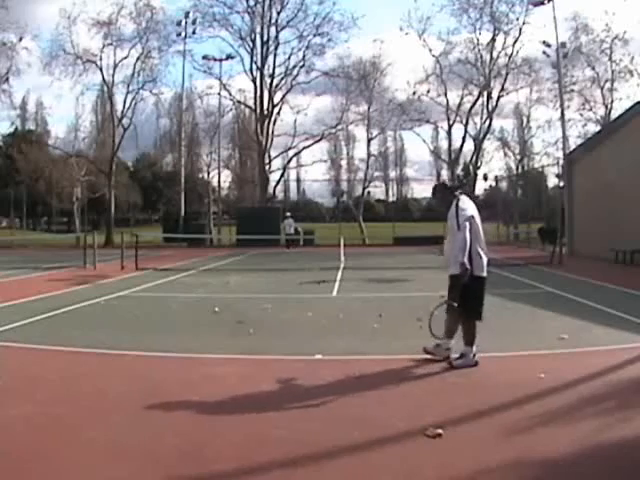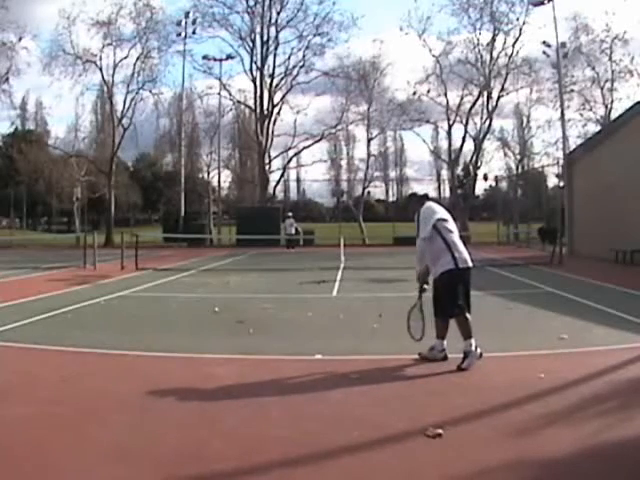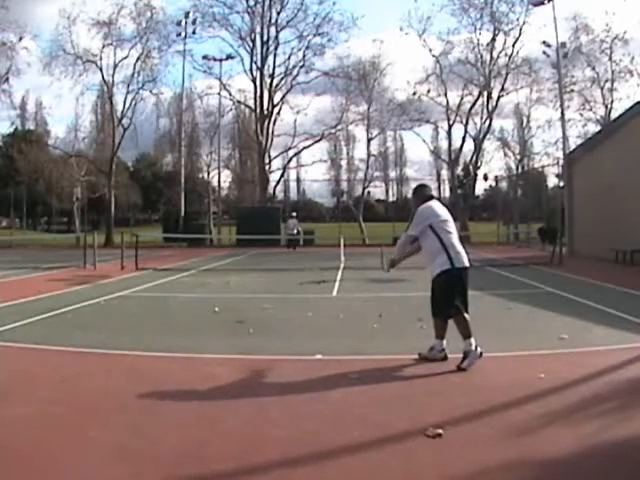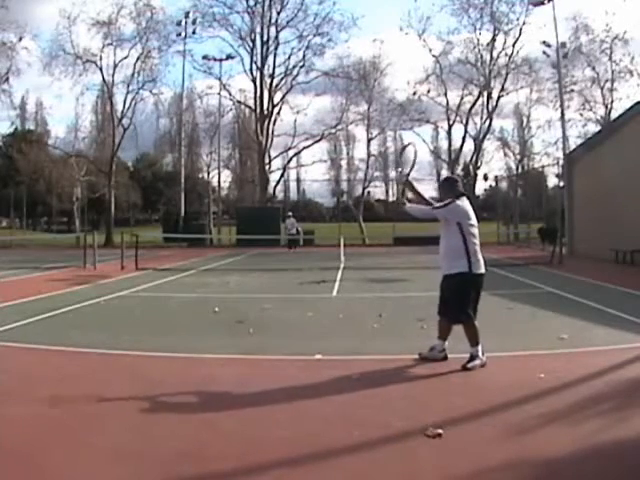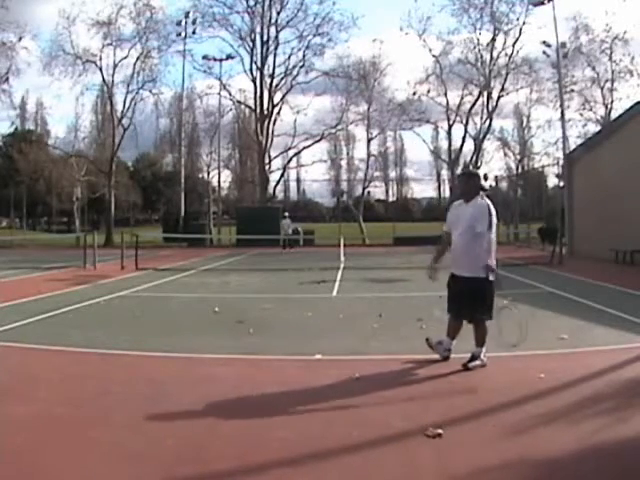
dt=1s
person 1, frame 1
left shoulder: (459, 206)
right shoulder: (460, 205)
left elbow: (463, 235)
left wrist: (462, 261)
left hip: (468, 270)
right hip: (460, 269)
left knee: (466, 313)
right knee: (454, 310)
left ankle: (469, 354)
right ankle: (445, 347)
person 1, frame 2
left shoulder: (426, 210)
right shoulder: (431, 212)
left elbow: (422, 241)
right elbow: (432, 249)
left wrist: (420, 269)
right wrist: (426, 274)
left hip: (453, 266)
right hip: (444, 268)
left knee: (457, 308)
right knee: (440, 309)
left ankle: (471, 348)
right ankle: (439, 348)
person 1, frame 3
left shoulder: (425, 210)
right shoulder: (433, 211)
left elbow: (408, 237)
right elbow: (419, 243)
left wrist: (395, 257)
right wrist: (400, 259)
left hip: (451, 267)
right hip: (444, 268)
left knee: (455, 308)
right knee: (439, 310)
left ankle: (471, 347)
right ankle: (439, 348)
person 1, frame 4
left shoulder: (457, 206)
right shoulder: (454, 207)
left elbow: (427, 212)
right elbow: (432, 207)
left wrist: (406, 206)
right wrist: (414, 190)
left hip: (466, 271)
right hip: (453, 270)
left knee: (464, 315)
right knee: (446, 312)
left ankle: (478, 354)
right ankle: (439, 349)
person 1, frame 5
left shoulder: (483, 206)
right shoulder: (456, 207)
left elbow: (489, 235)
right elbow: (447, 236)
left wrist: (488, 261)
right wrist: (435, 261)
left hip: (479, 274)
right hip: (459, 271)
left knee: (478, 317)
right knee: (455, 312)
left ankle: (479, 354)
right ankle: (446, 346)
